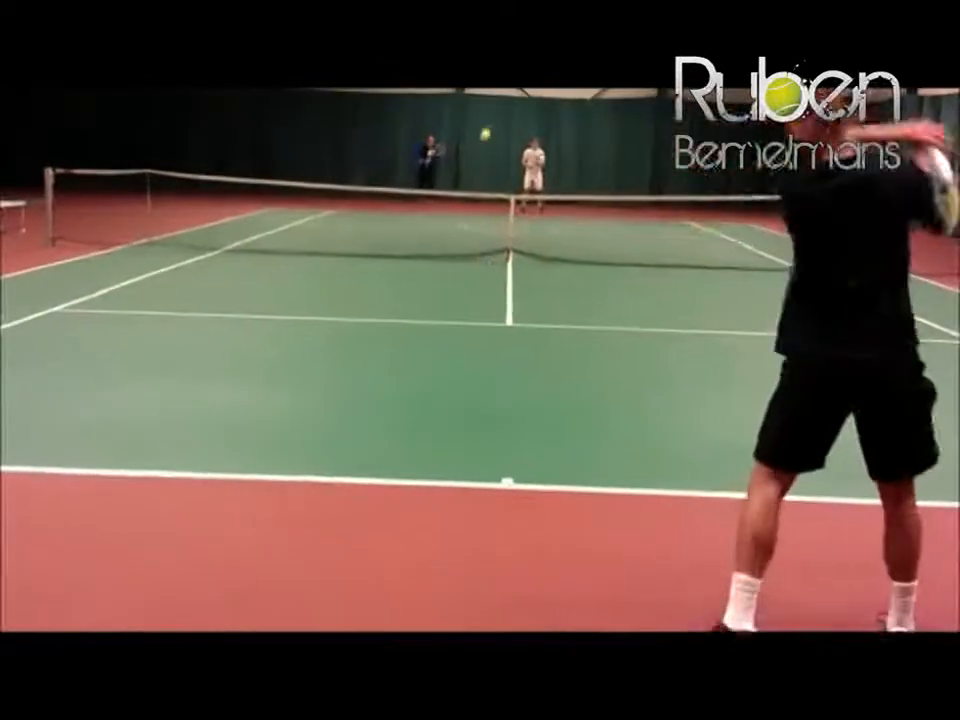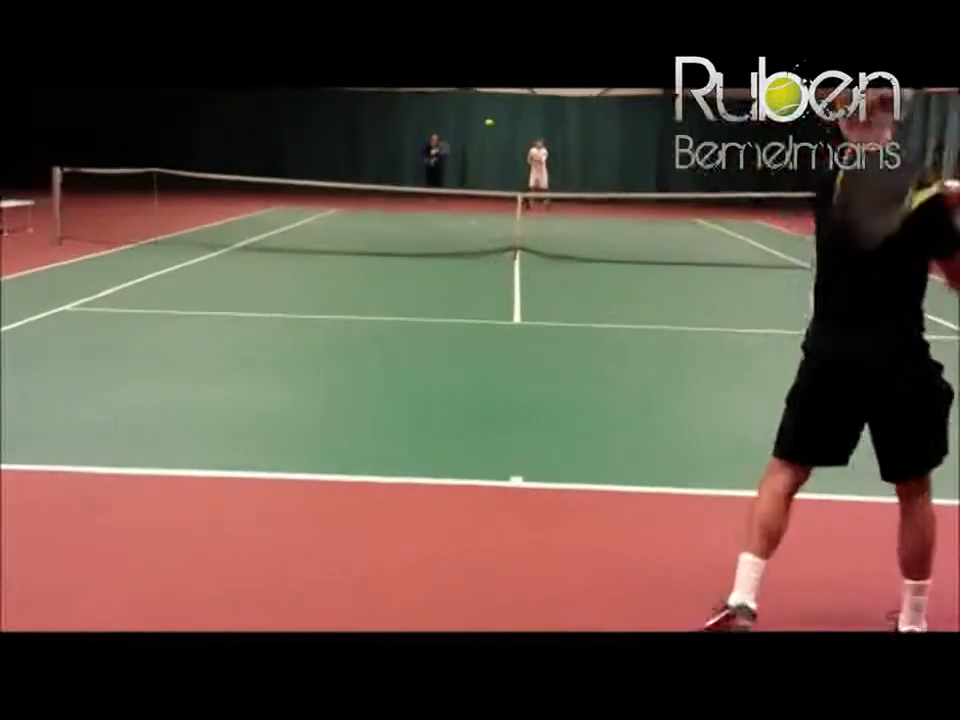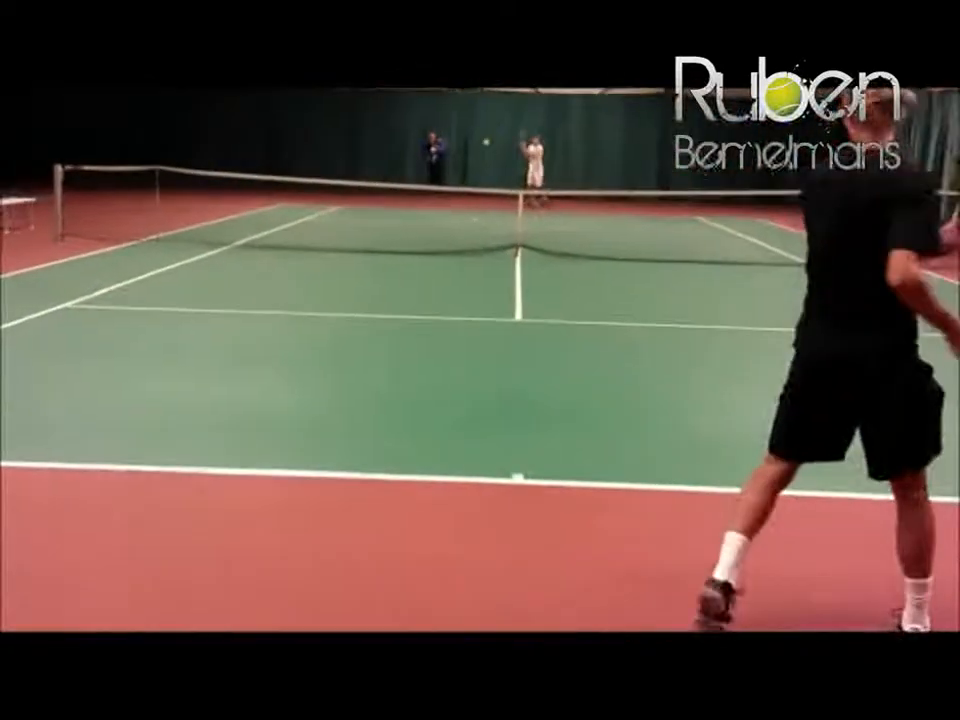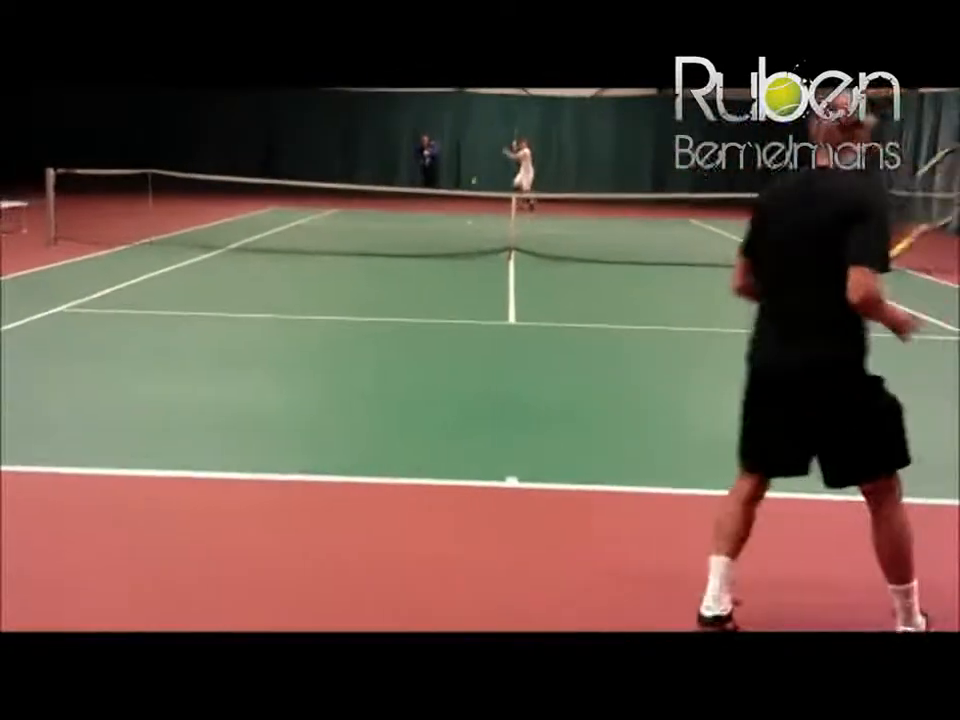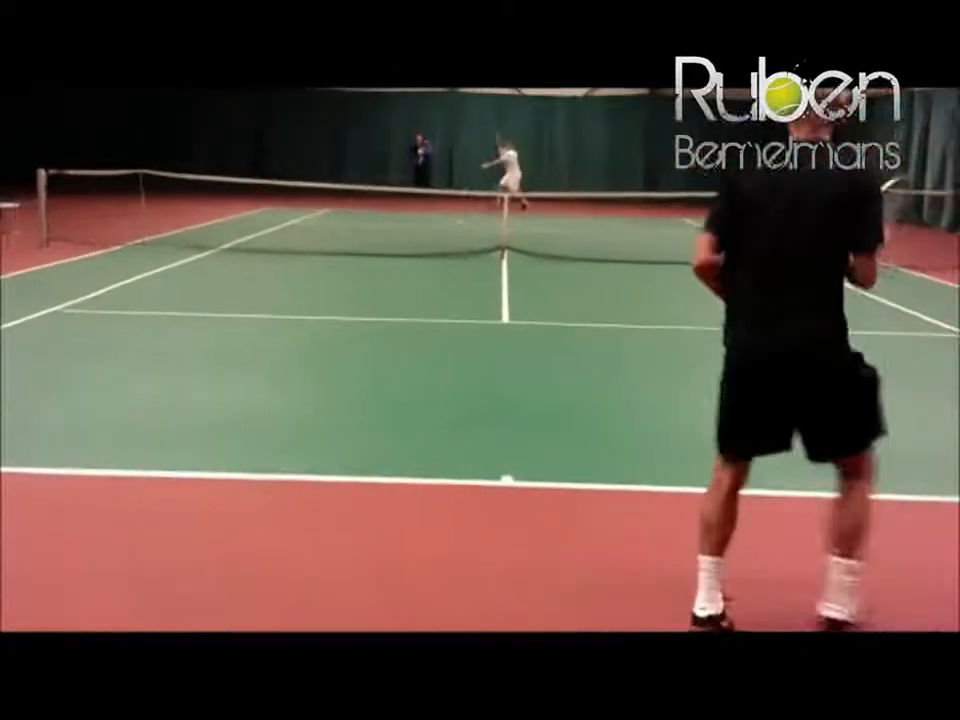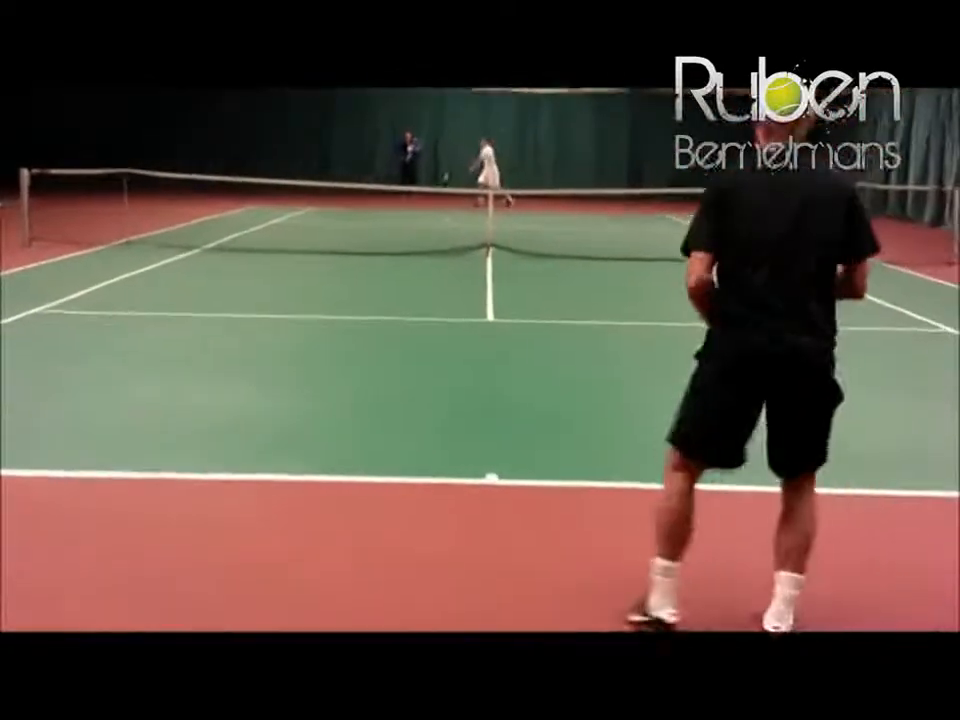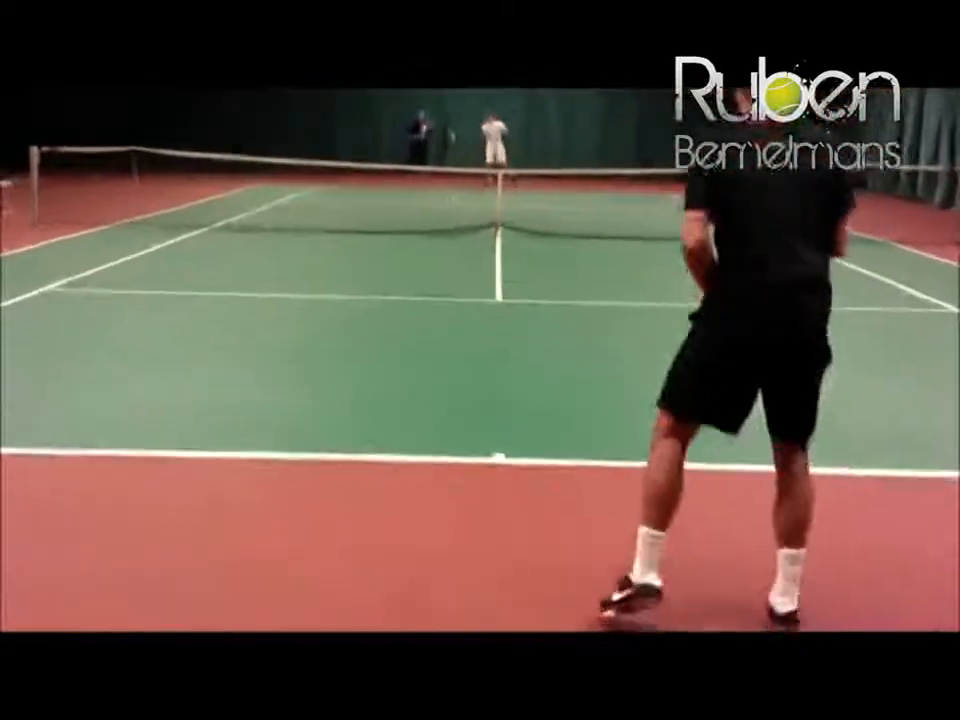
dt=0.2s
person 1, frame 1
left shoulder: (798, 186)
right shoulder: (900, 180)
left elbow: (833, 158)
left wrist: (900, 133)
right wrist: (919, 145)
left hip: (814, 360)
right hip: (890, 360)
left knee: (767, 483)
right knee: (899, 493)
left ankle: (738, 621)
right ankle: (901, 622)
person 1, frame 2
left shoulder: (831, 181)
left hip: (829, 353)
right hip: (898, 358)
left knee: (784, 474)
right knee: (914, 490)
left ankle: (742, 600)
right ankle: (913, 621)
person 1, frame 3
left shoulder: (818, 181)
right shoulder: (908, 184)
right elbow: (903, 276)
left hip: (817, 350)
right hip: (884, 355)
left knee: (776, 465)
right knee: (910, 488)
left ankle: (723, 579)
right ankle: (916, 620)
person 1, frame 4
left shoulder: (774, 195)
right shoulder: (865, 197)
left elbow: (743, 281)
right elbow: (861, 294)
right wrist: (894, 318)
left hip: (770, 364)
right hip: (834, 368)
left knee: (749, 482)
right knee: (884, 493)
left ankle: (714, 605)
right ankle: (910, 623)
person 1, frame 5
left shoulder: (747, 175)
right shoulder: (855, 181)
left elbow: (704, 262)
right elbow: (865, 273)
left hip: (750, 343)
right hip: (820, 346)
left knee: (729, 470)
right knee: (855, 470)
left ankle: (707, 606)
right ankle: (840, 609)
person 1, frame 6
left shoulder: (727, 187)
right shoulder: (840, 191)
left elbow: (697, 281)
right elbow: (856, 286)
left hip: (736, 350)
right hip: (807, 358)
left knee: (681, 468)
right knee: (800, 487)
left ankle: (659, 608)
right ankle: (779, 619)
person 1, frame 7
left shoulder: (718, 148)
right shoulder: (820, 148)
left elbow: (695, 241)
right elbow: (837, 242)
left wrist: (717, 291)
left hip: (736, 312)
right hip: (803, 317)
left knee: (670, 432)
right knee: (792, 457)
left ankle: (644, 576)
right ankle: (785, 600)
